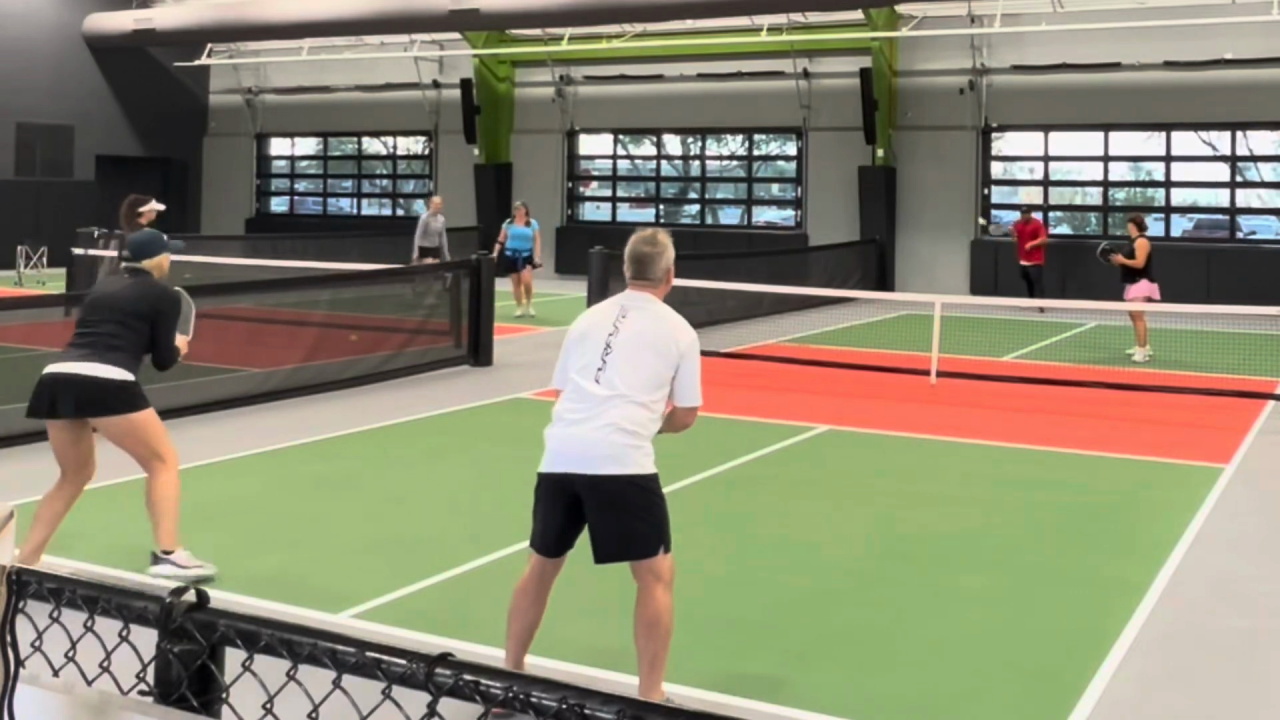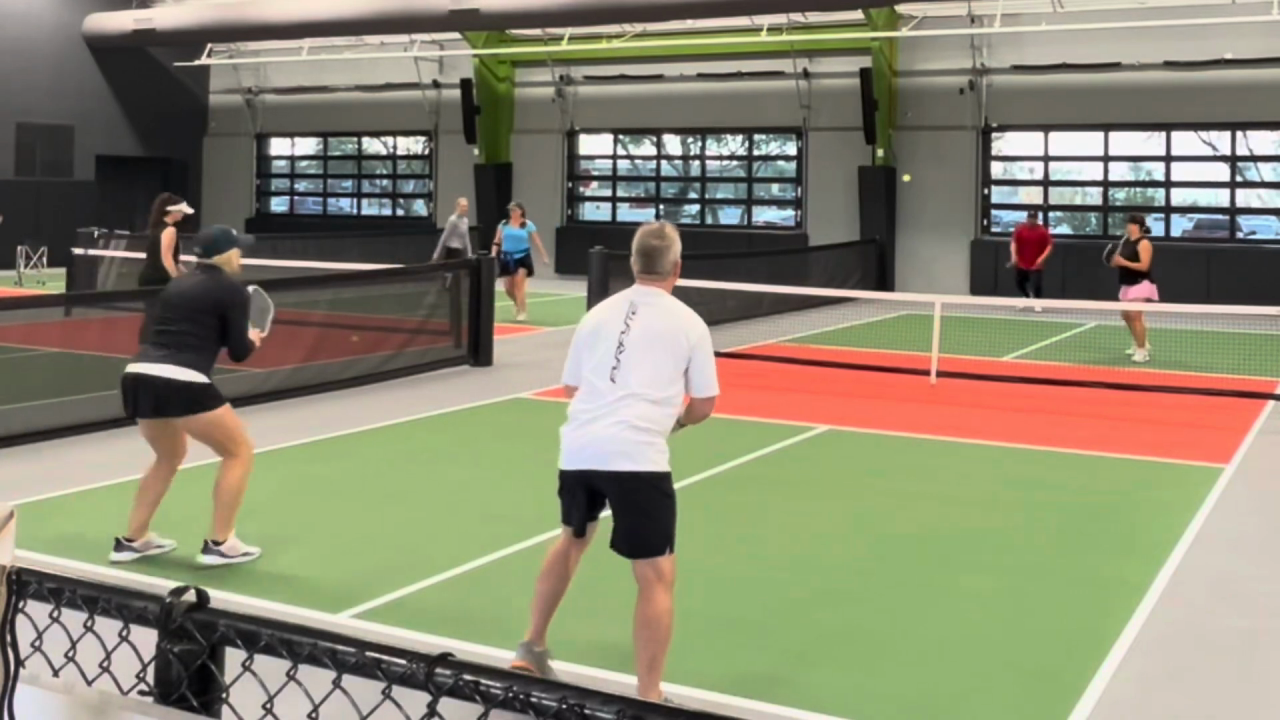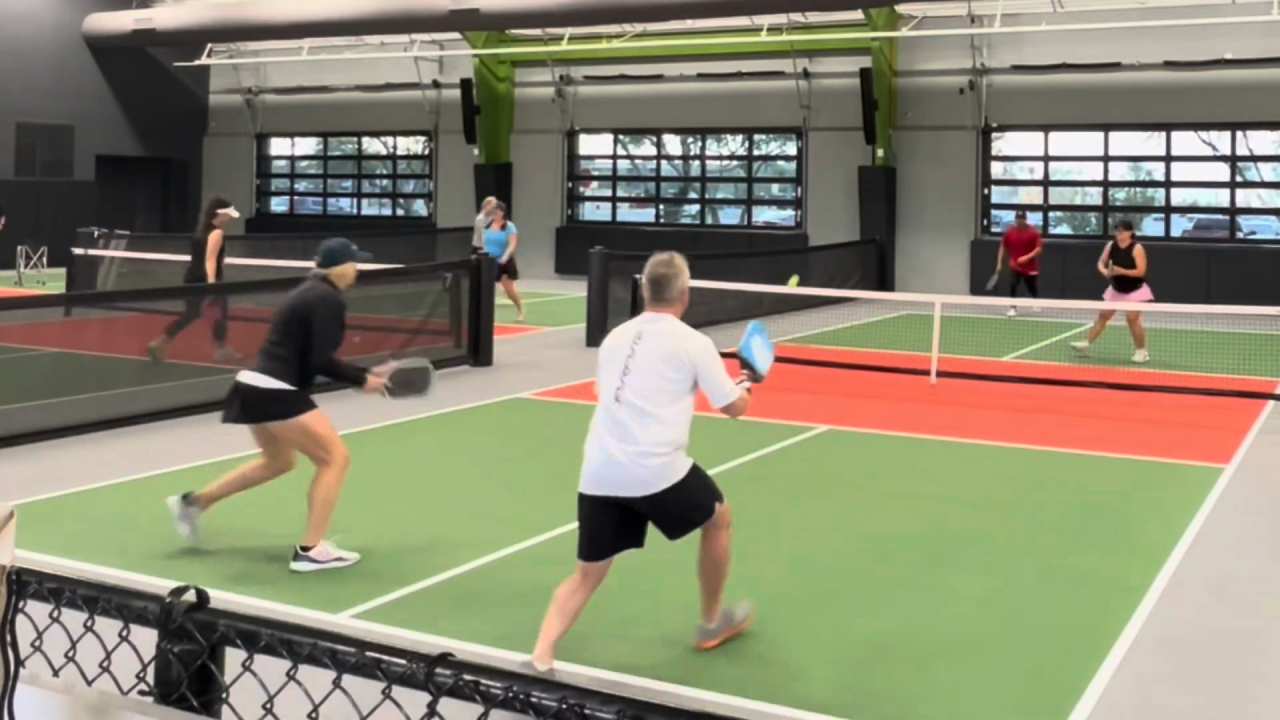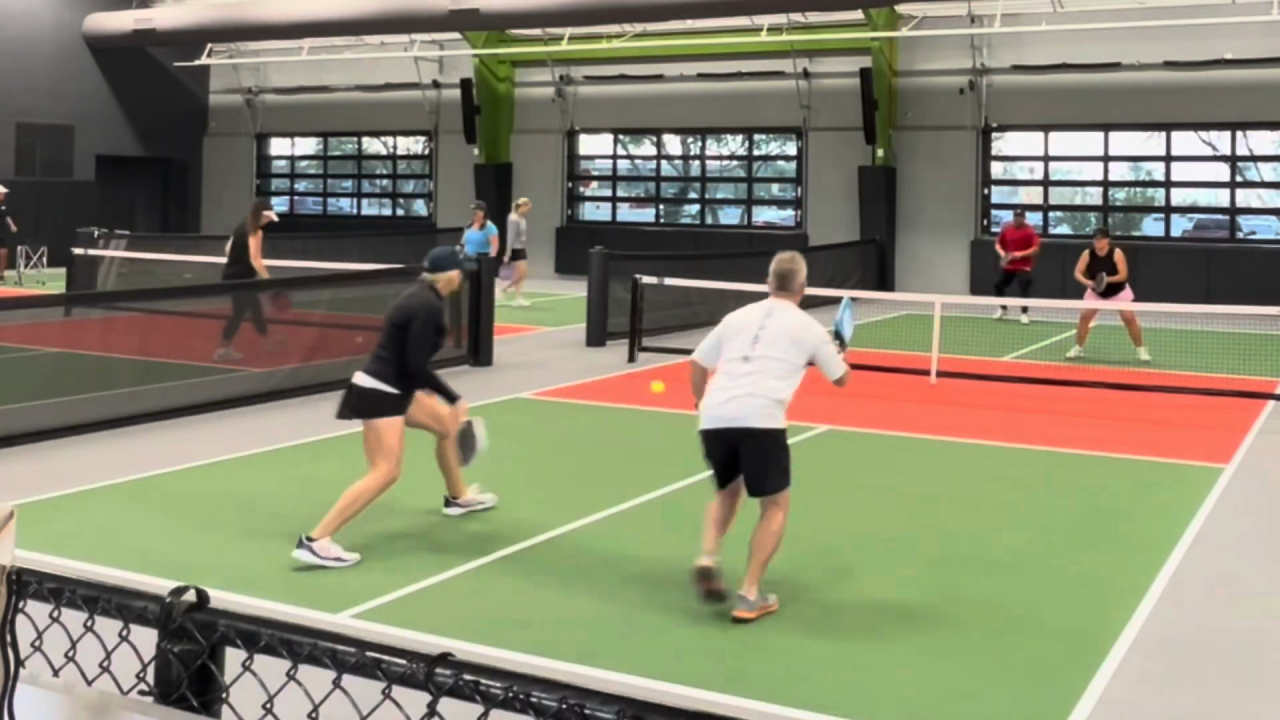
dt=0.4s
person 1, frame 1
left shoulder: (589, 318)
right shoulder: (678, 330)
right elbow: (684, 417)
left hip: (561, 456)
right hip: (621, 462)
left knee: (542, 565)
right knee: (656, 575)
left ankle: (509, 677)
right ankle: (650, 700)
person 1, frame 2
left shoulder: (598, 314)
right shoulder: (688, 323)
left elbow: (571, 387)
right elbow: (703, 406)
left hip: (579, 451)
right hip: (637, 459)
left knee: (572, 540)
right knee: (656, 576)
left ankle: (531, 650)
right ankle: (648, 701)
person 1, frame 3
left shoulder: (615, 338)
right shoulder: (693, 344)
right elbow: (734, 406)
right wrist: (742, 383)
left hip: (599, 473)
right hip: (656, 472)
left knee: (587, 573)
right knee: (718, 520)
left ankle: (539, 661)
right ankle: (712, 623)
person 1, frame 4
left shoulder: (736, 318)
right shoulder: (809, 328)
left elbow: (698, 366)
right elbow: (840, 379)
left wrist: (703, 406)
right wrist: (838, 352)
left hip: (715, 419)
right hip: (761, 419)
left knee: (727, 492)
right knee: (775, 505)
left ankle: (708, 559)
right ankle: (749, 596)
person 2, frame 1
left shoulder: (104, 286)
right shoulder: (164, 295)
right elbow: (162, 361)
left wrist: (163, 342)
right wrist: (178, 348)
left hip: (57, 379)
right hip: (106, 384)
left knee: (74, 476)
right knee: (163, 462)
left ankle: (25, 567)
right ankle: (168, 554)
person 2, frame 2
left shoulder: (178, 283)
right shoulder: (232, 289)
right elbow: (238, 352)
left wrist: (241, 338)
right wrist: (253, 340)
left hip: (140, 376)
right hip: (182, 383)
left knee: (170, 455)
right knee: (238, 453)
left ankle: (132, 540)
right ankle: (217, 544)
person 2, frame 3
left shoulder: (309, 293)
right shoulder: (331, 301)
right elbow: (322, 360)
left wrist: (362, 374)
right wrist: (362, 379)
left hip: (259, 386)
right hip: (275, 394)
left knee: (278, 461)
right knee: (336, 458)
left ankle: (193, 502)
right ankle: (312, 549)
person 2, frame 4
left shoulder: (420, 297)
right shoulder: (429, 308)
right elbow: (416, 365)
right wrist: (454, 399)
left hip: (390, 387)
right hip: (380, 392)
left knee: (448, 426)
right knee: (384, 473)
left ankle: (458, 497)
right ankle: (315, 541)
